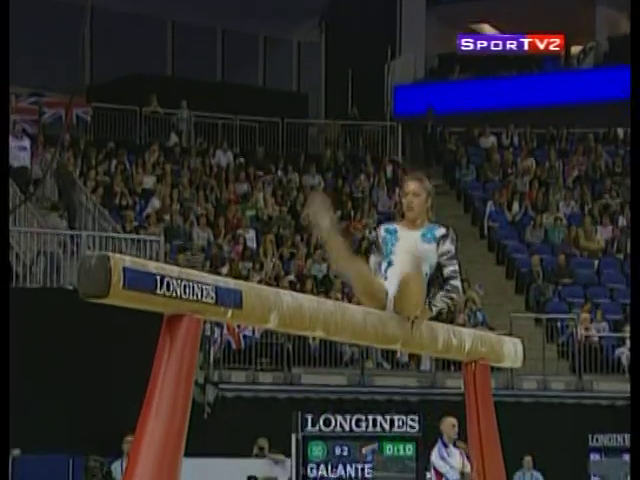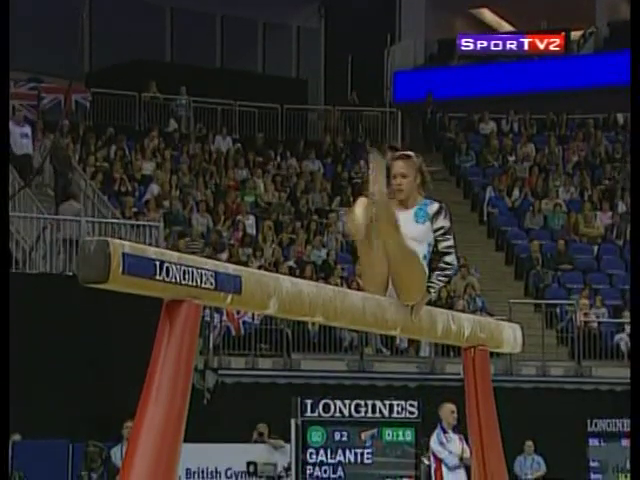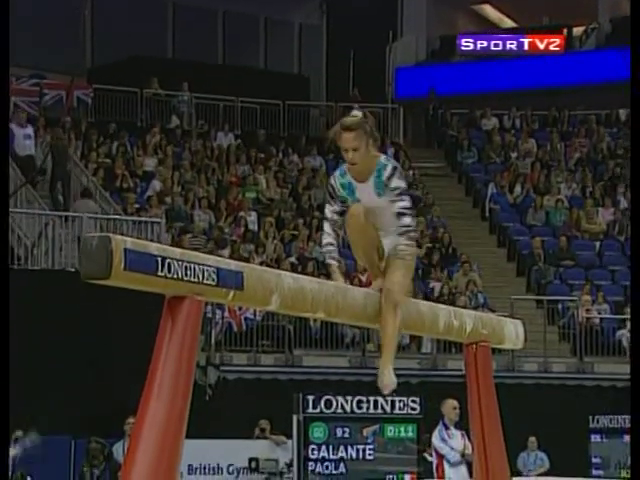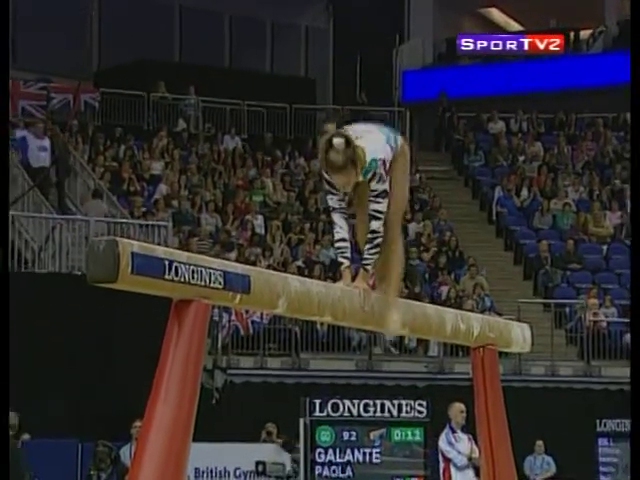
dt=0.5s
person 1, frame 1
left shoulder: (441, 235)
right shoulder: (386, 231)
left elbow: (454, 284)
left wrist: (431, 309)
left hip: (406, 299)
right hip: (379, 296)
left knee: (411, 277)
right knee: (349, 267)
person 1, frame 2
left shoulder: (434, 210)
right shoulder: (382, 212)
left elbow: (449, 259)
left wrist: (428, 292)
left hip: (412, 283)
right hip: (379, 283)
person 1, frame 3
left shoulder: (388, 169)
right shoulder: (339, 178)
left elbow: (405, 218)
right elbow: (330, 224)
left wrist: (402, 272)
right wrist: (334, 269)
left hip: (397, 245)
right hip: (370, 247)
left knee: (389, 299)
right knee: (355, 213)
left ankle: (386, 366)
right ankle: (376, 277)
person 1, frame 4
left shoulder: (375, 161)
right shoulder: (331, 168)
left elbow: (378, 223)
right elbow: (338, 220)
left wrist: (363, 275)
right wrist: (345, 269)
left hip: (394, 153)
left knee: (391, 232)
right knee: (364, 220)
right ankle: (382, 286)
